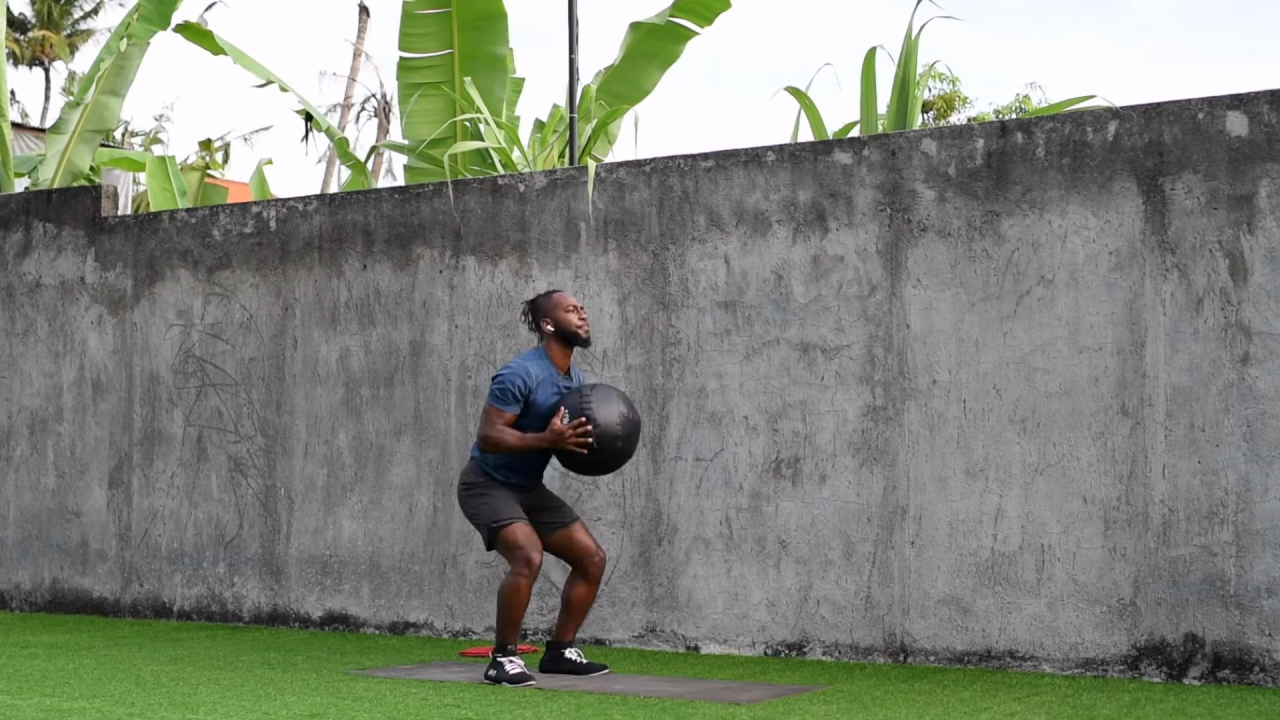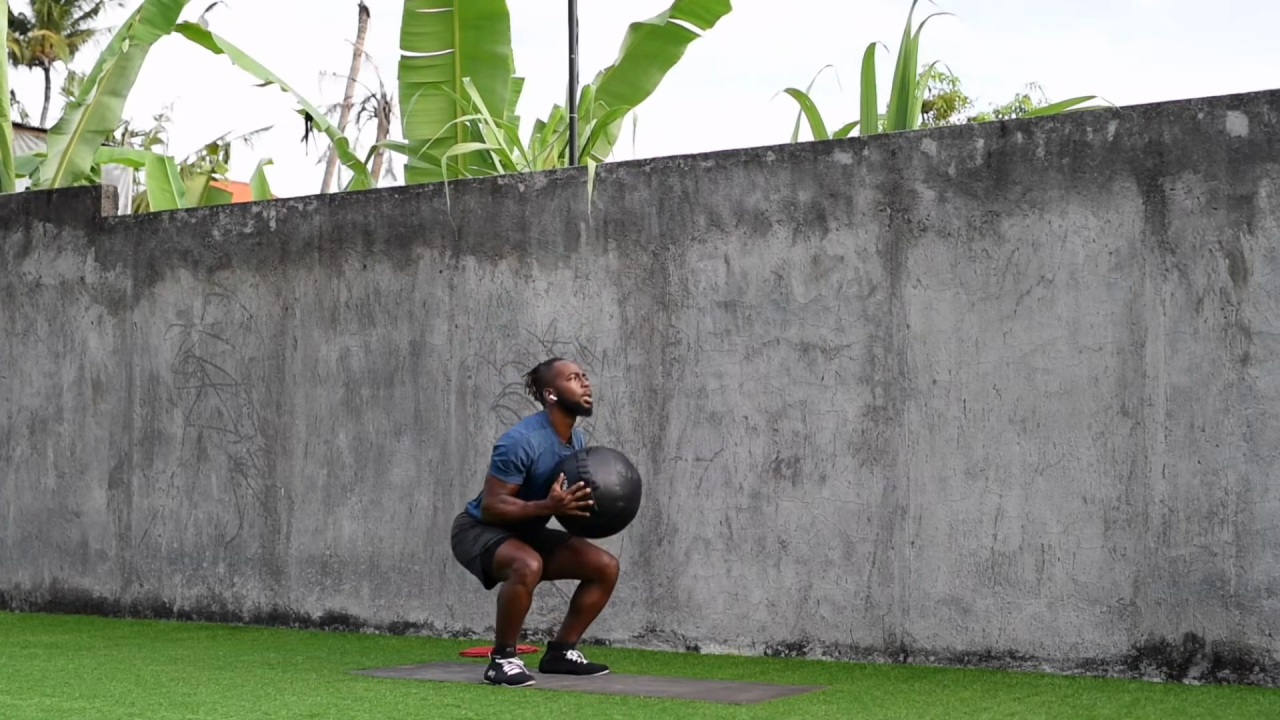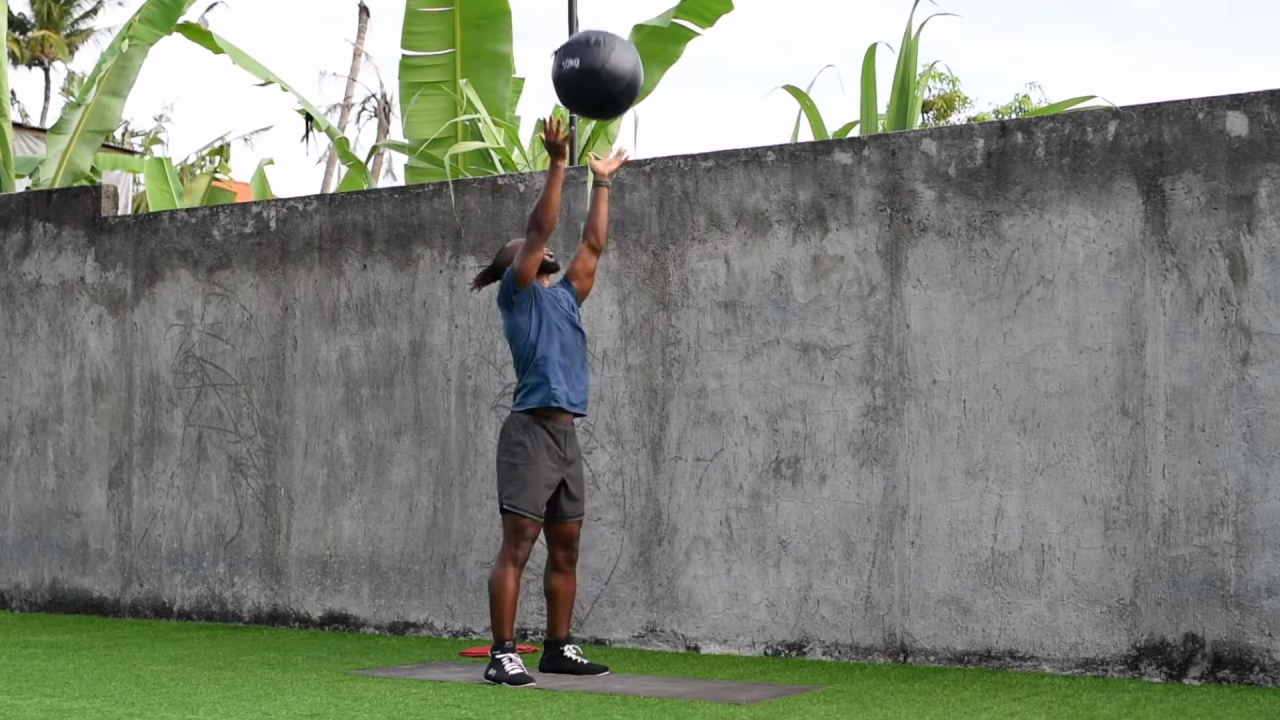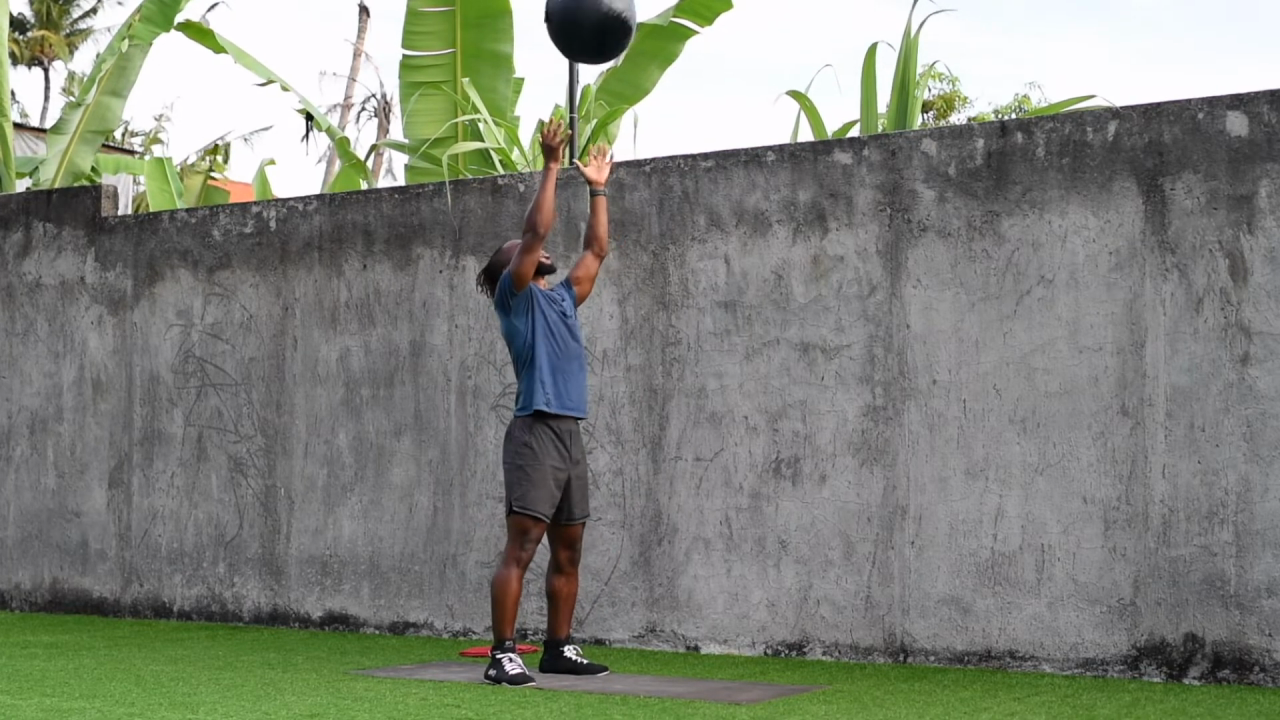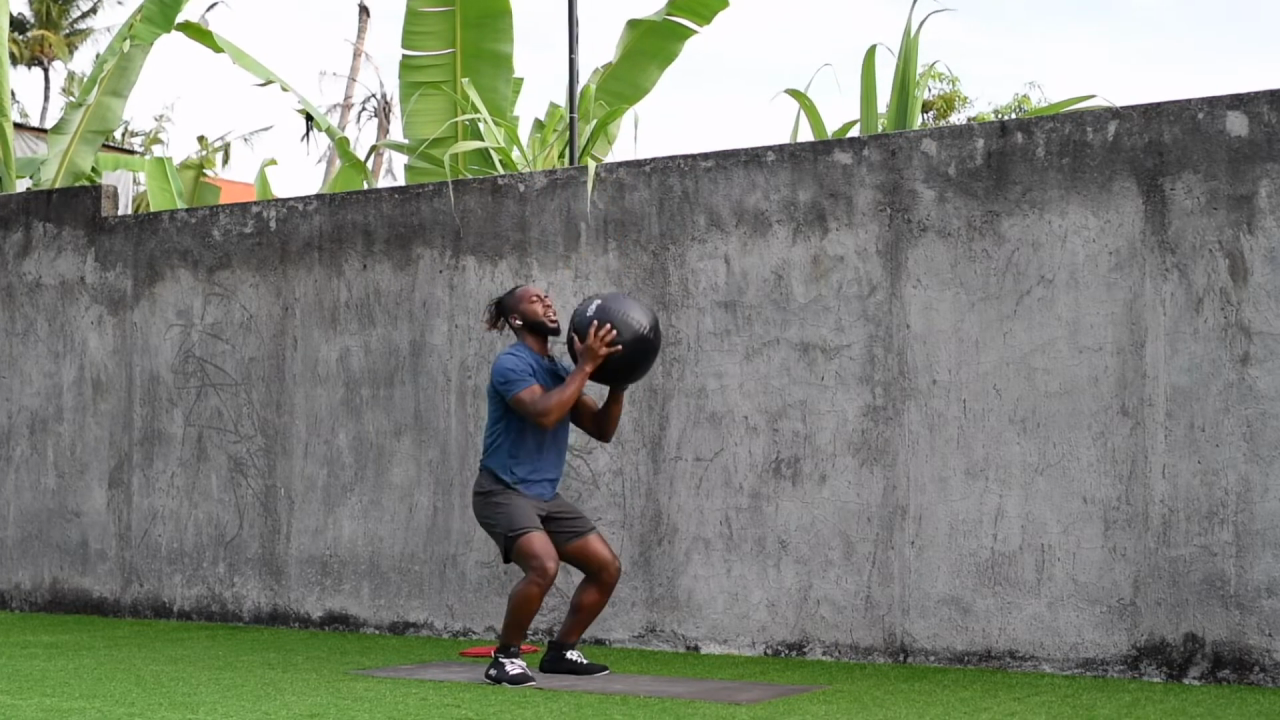
dt=0.5s
person 1, frame 1
left shoulder: (574, 378)
right shoulder: (521, 373)
left elbow: (565, 434)
right elbow: (489, 436)
left wrist: (587, 443)
right wrist: (548, 439)
left hip: (530, 488)
right hip: (489, 485)
left knee: (592, 558)
right knee: (528, 557)
left ankle: (560, 650)
right ankle: (503, 657)
person 1, frame 2
left shoulder: (577, 441)
right shoulder: (521, 440)
left elbow: (575, 501)
right elbow: (492, 505)
left wrist: (590, 503)
right wrist: (550, 506)
left hip: (524, 532)
right hip: (479, 530)
left knee: (605, 567)
right knee: (527, 566)
left ankle: (561, 650)
right ankle: (503, 657)
person 1, frame 3
left shoulder: (563, 297)
right shoulder: (517, 293)
left elbow: (592, 243)
right elbow: (539, 229)
left wrist: (602, 183)
right wrist: (557, 161)
left hip: (565, 436)
right hip: (532, 432)
left knee: (565, 554)
right knee: (517, 549)
left ankle: (559, 648)
right ankle: (502, 654)
person 1, frame 4
left shoulder: (562, 300)
right shoulder: (516, 298)
left elbow: (597, 250)
right elbow: (536, 232)
left wrist: (597, 188)
right wrist: (550, 165)
left hip: (570, 436)
right hip: (535, 434)
left knee: (567, 553)
right knee: (522, 549)
left ankle: (558, 648)
right ankle: (502, 655)
person 1, frame 5
left shoulder: (560, 370)
right shoulder: (510, 364)
left elbow: (603, 430)
right elbow: (545, 414)
left wrist: (618, 380)
right wrist: (587, 364)
left hip: (546, 495)
right hip: (504, 492)
left knee: (607, 566)
right knee: (543, 566)
left ankle: (561, 650)
right ankle: (505, 656)
